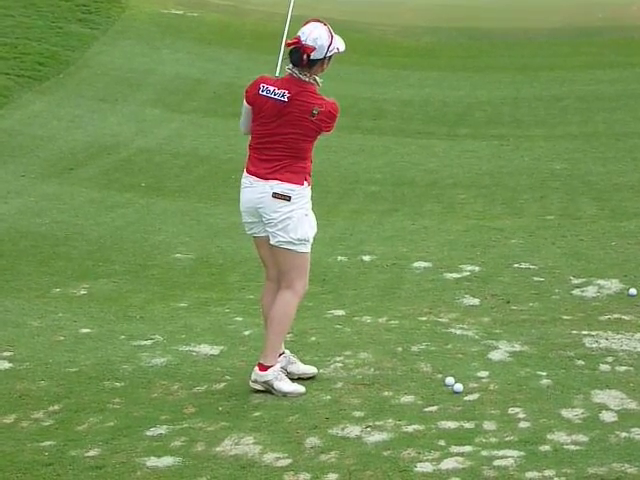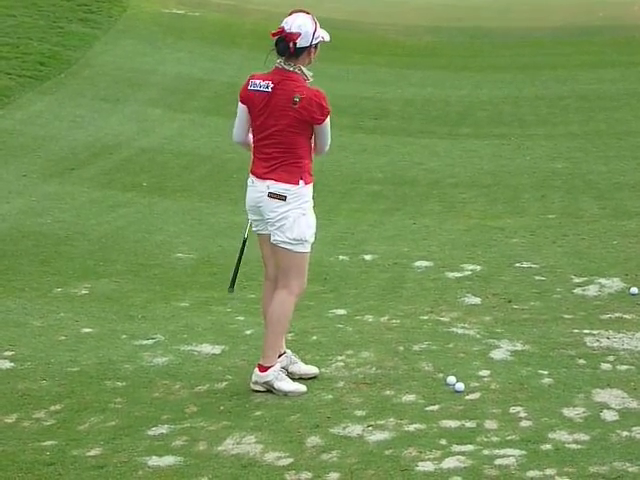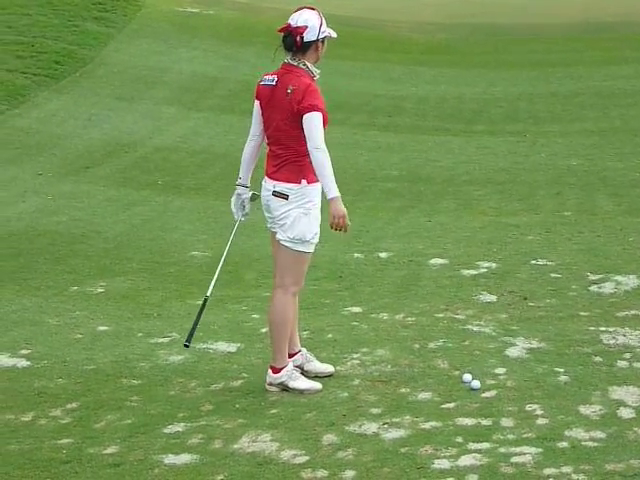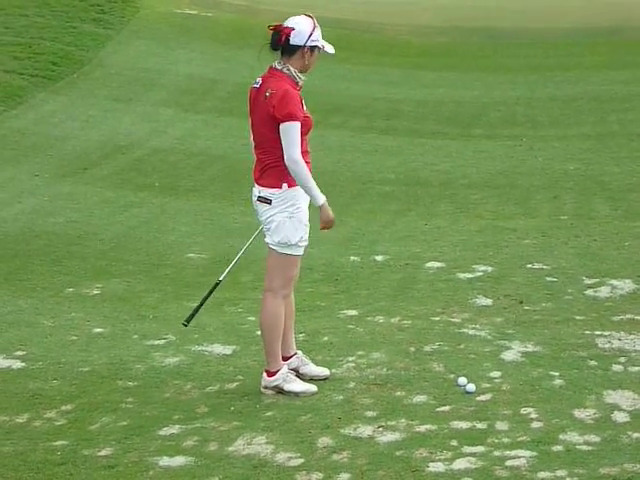
dt=0.5s
person 1, frame 1
left shoulder: (259, 87)
right shoulder: (326, 109)
left hip: (252, 189)
right hip: (287, 198)
left knee: (275, 279)
right knee: (294, 286)
left ankle: (278, 354)
right ankle: (266, 368)
person 1, frame 2
left shoulder: (252, 85)
right shoulder: (313, 98)
left elbow: (239, 137)
right elbow: (322, 147)
left hip: (258, 189)
right hip: (289, 196)
left knee: (274, 279)
right knee: (291, 285)
left ankle: (279, 355)
right ankle: (265, 370)
person 1, frame 3
left shoulder: (268, 82)
right shoulder: (306, 90)
left elbow: (255, 138)
right elbow: (316, 148)
left wrist: (242, 184)
right wrist: (334, 198)
left hip: (275, 187)
right hip: (297, 194)
left knee: (289, 281)
right knee: (288, 286)
left ankle: (294, 353)
right ankle: (279, 371)
person 1, frame 4
left shoulder: (264, 83)
right shoulder: (286, 94)
right elbow: (292, 160)
right wrist: (321, 203)
left hip: (271, 191)
right hip: (285, 197)
left knee: (286, 282)
right knee: (278, 288)
left ankle: (290, 356)
right ankle: (274, 374)
